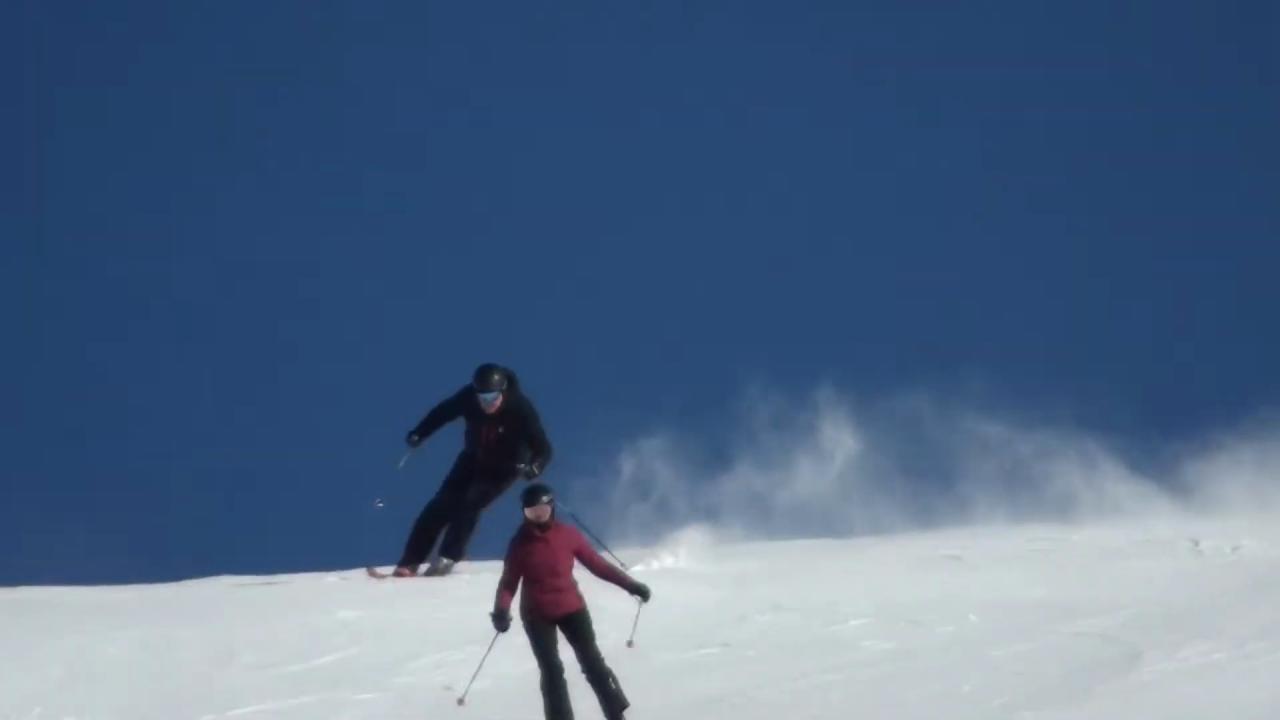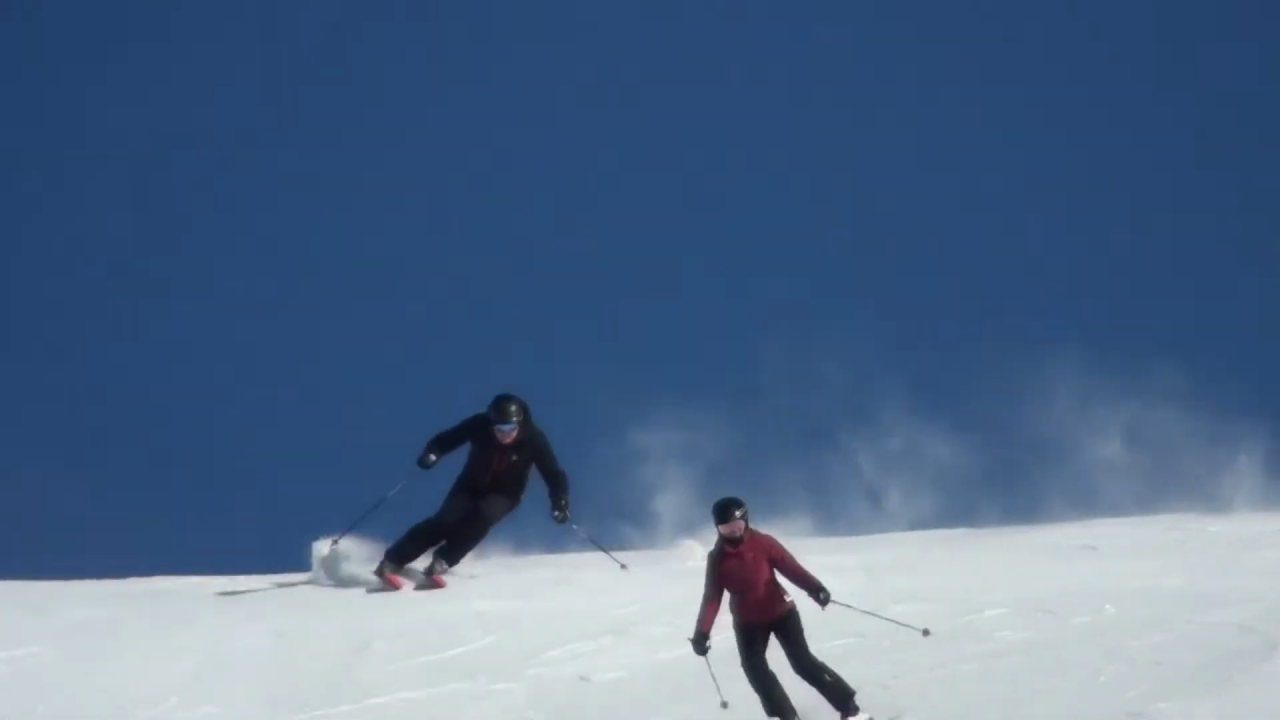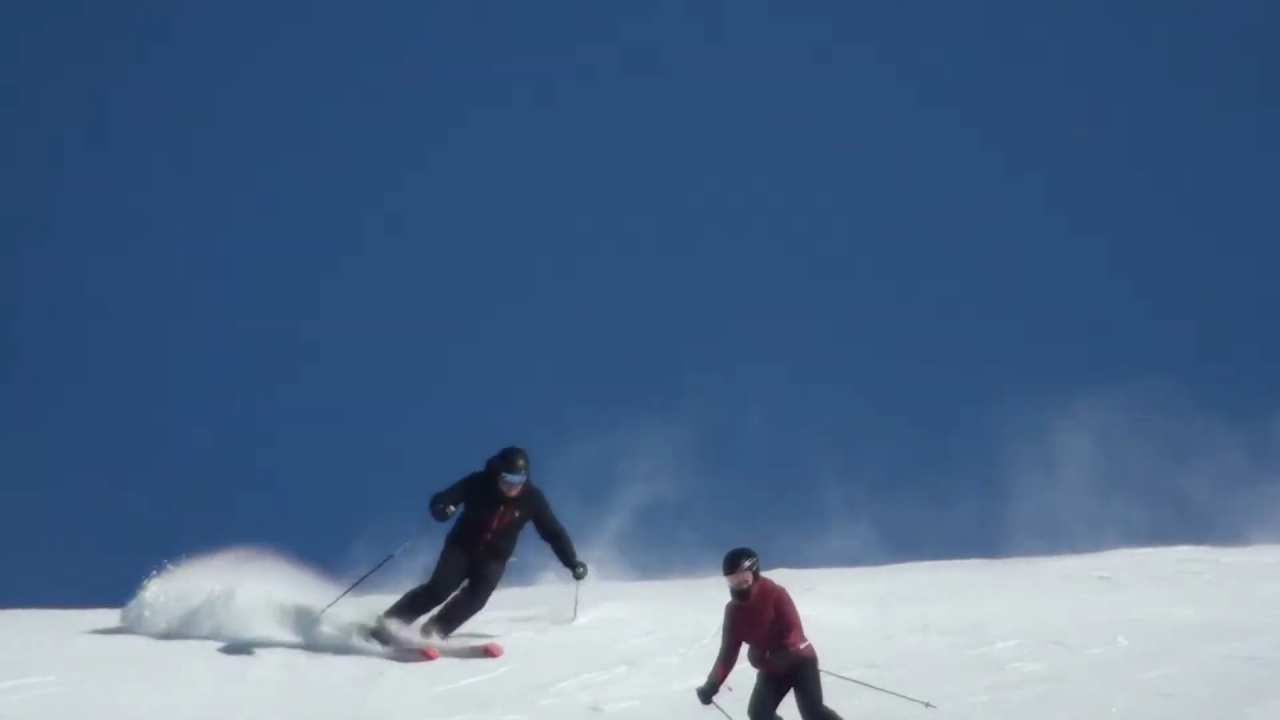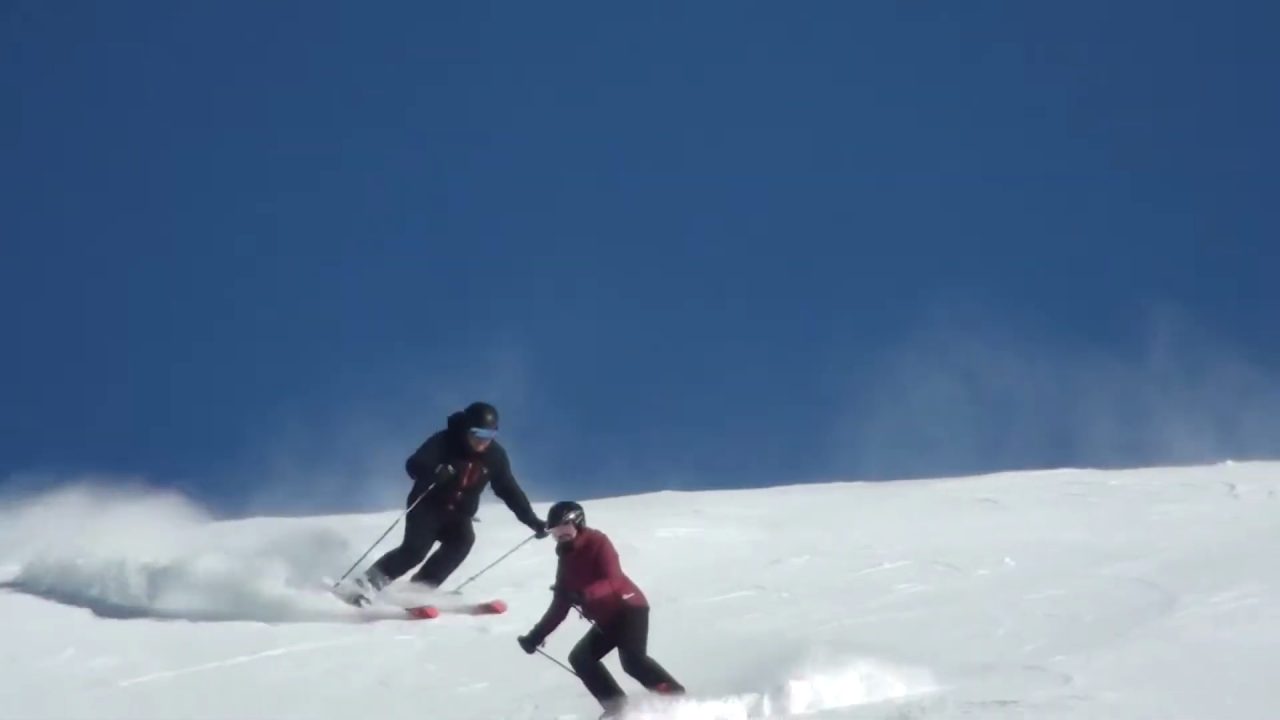
dt=0.3s
person 1, frame 1
left shoulder: (568, 534)
right shoulder: (520, 543)
left elbow: (597, 563)
right elbow: (509, 581)
left wrist: (631, 585)
right wrist: (501, 611)
left hip: (571, 607)
right hip: (537, 613)
left knee: (593, 663)
right knee: (551, 670)
person 1, frame 2
left shoulder: (763, 543)
right shoulder: (717, 558)
left elbow: (792, 568)
right elbow: (711, 597)
left wrist: (816, 587)
right wrist: (702, 632)
left hip: (779, 612)
right hip: (747, 621)
left knee: (803, 662)
right knee: (754, 669)
person 1, frame 3
left shoulder: (774, 593)
right shoulder: (733, 610)
left elbow: (795, 629)
right elbow: (728, 652)
left wrist: (786, 649)
right wrist: (712, 685)
left hip: (799, 660)
right hip: (770, 671)
person 1, frame 4
left shoulder: (598, 543)
right shoulder: (566, 559)
left elbow: (611, 581)
right elbow: (560, 606)
left wrist: (583, 595)
right wrist: (536, 635)
left hip: (628, 608)
right hip: (606, 619)
left knee: (634, 661)
right knee: (580, 659)
right ankle: (617, 706)
person 2, frame 1
left shoulder: (522, 410)
right shoulder: (469, 397)
left elbow: (543, 448)
right elbow: (443, 411)
left wrist: (534, 467)
right wrist: (419, 432)
left hip: (503, 469)
right hip: (472, 461)
left knee: (467, 503)
right knee: (441, 505)
left ankle: (446, 559)
right ankle: (410, 561)
person 2, frame 2
left shoulder: (533, 439)
right shoulder: (479, 425)
left elbow: (555, 476)
right elbow: (447, 438)
left wrist: (561, 503)
right wrist: (430, 454)
left hip: (504, 494)
right hip: (472, 484)
left knee: (483, 515)
right knee: (444, 521)
left ankle: (442, 562)
right ankle: (392, 562)
person 2, frame 3
left shoulder: (533, 499)
right shoulder: (479, 483)
left elbow: (553, 532)
right elbow: (440, 500)
left wrist: (572, 562)
right wrist: (441, 508)
left hip: (494, 557)
right hip: (462, 547)
left knee: (484, 585)
right knee: (438, 589)
left ankle: (436, 629)
right ankle: (387, 623)
person 2, frame 4
left shoulder: (495, 456)
right shoulder: (445, 441)
left elbow: (510, 491)
right elbow: (414, 465)
left wrist: (532, 520)
right wrist: (434, 472)
left hip: (458, 515)
right hip: (427, 506)
left knee: (463, 540)
right knee: (414, 550)
left ankle: (421, 587)
right ankle: (368, 582)
